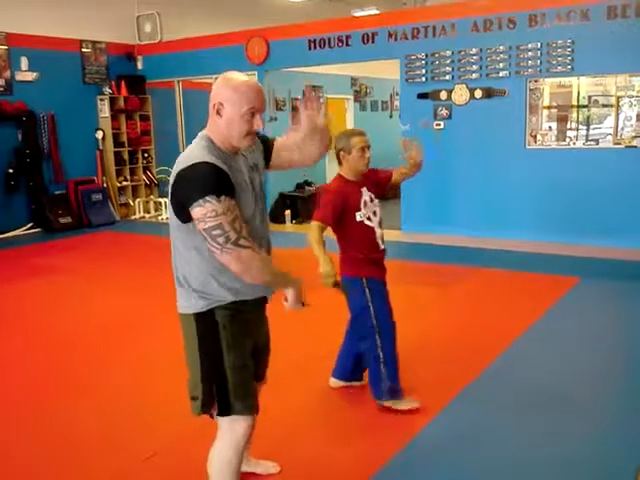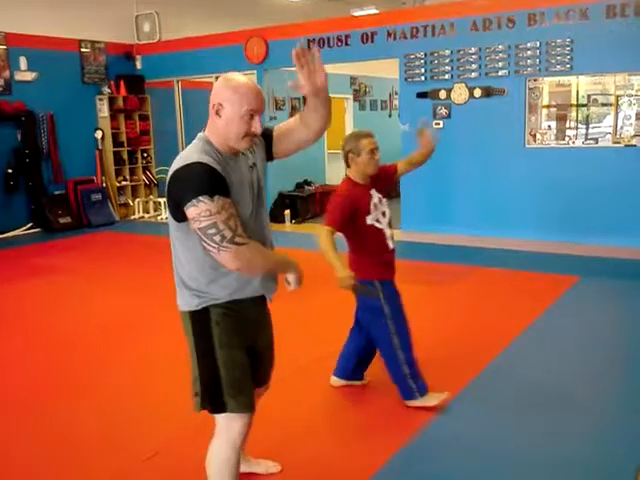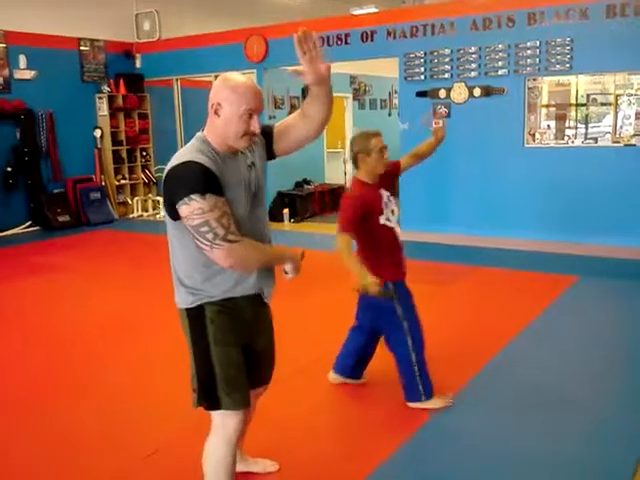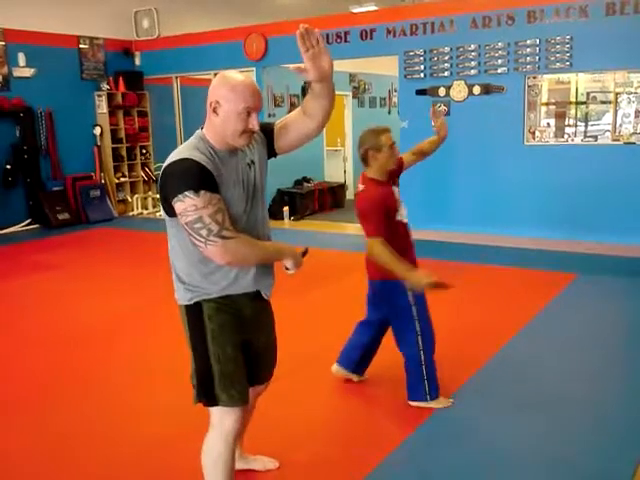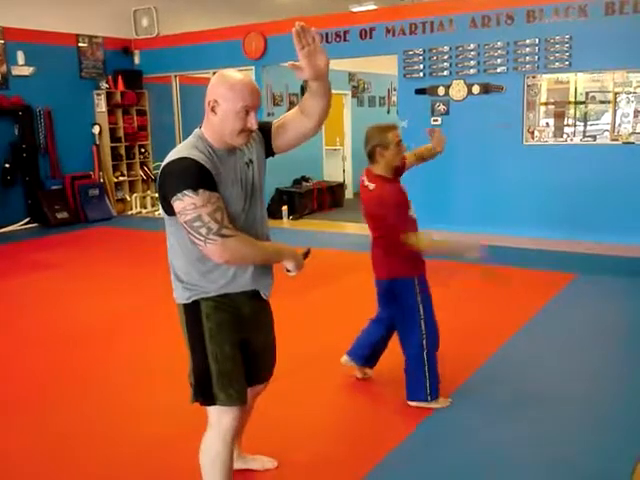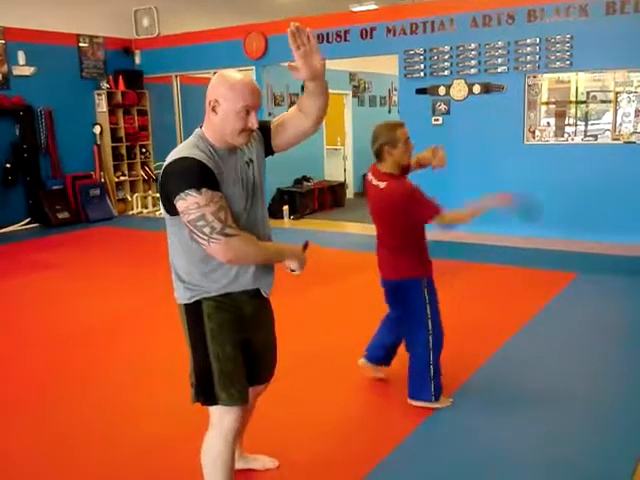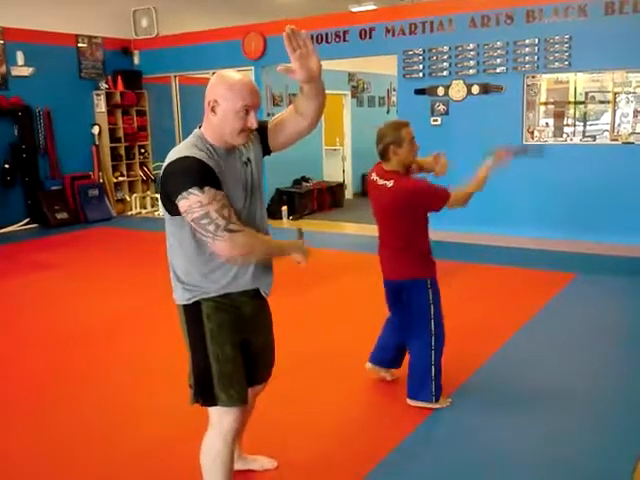
dt=0.1s
person 1, frame 1
left shoulder: (248, 147)
right shoulder: (200, 172)
left elbow: (305, 154)
right elbow: (239, 258)
left wrist: (316, 131)
right wrist: (288, 282)
left hip: (246, 300)
right hip: (215, 309)
left knee: (250, 389)
right knee: (236, 419)
person 1, frame 2
left shoulder: (251, 146)
right shoulder: (195, 173)
left elbow: (308, 129)
right elbow: (235, 254)
left wrist: (317, 93)
right wrist: (288, 266)
left hip: (250, 298)
right hip: (215, 308)
left knee: (254, 389)
right knee: (233, 417)
person 1, frame 3
left shoulder: (252, 144)
right shoulder: (190, 171)
left elbow: (310, 124)
right elbow: (228, 252)
left wrist: (320, 83)
right wrist: (285, 256)
left hip: (252, 295)
right hip: (213, 306)
left knee: (254, 386)
right knee: (228, 416)
person 1, frame 4
left shoulder: (252, 142)
right shoulder: (187, 168)
left elbow: (311, 120)
right elbow: (223, 249)
left wrist: (322, 80)
right wrist: (284, 253)
left hip: (252, 293)
right hip: (213, 303)
left knee: (254, 384)
right knee: (227, 413)
person 1, frame 5
left shoulder: (252, 141)
right shoulder: (186, 167)
left elbow: (310, 120)
right elbow: (223, 248)
left wrist: (319, 79)
right wrist: (284, 253)
left hip: (252, 292)
right hip: (211, 302)
left knee: (253, 383)
right knee: (225, 413)
person 1, frame 6
left shoulder: (252, 141)
right shoulder: (188, 167)
left elbow: (308, 118)
right elbow: (227, 247)
left wrist: (315, 79)
right wrist: (287, 253)
left hip: (253, 292)
right hip: (212, 302)
left knee: (254, 383)
right knee: (227, 412)
person 1, frame 7
left shoulder: (247, 141)
right shoulder: (187, 166)
left elbow: (304, 119)
right elbow: (230, 244)
left wrist: (311, 80)
right wrist: (290, 247)
left hip: (250, 291)
right hip: (211, 302)
left knee: (253, 383)
right knee: (226, 413)
person 2, frame 1
left shoulder: (369, 179)
right shoulder: (334, 192)
left elbow: (401, 175)
right elbow: (315, 231)
left wrist: (415, 163)
right wrist: (324, 263)
left hip: (371, 269)
right hip: (360, 274)
left knee: (362, 326)
right knee: (379, 330)
left ankle: (344, 375)
right ankle: (388, 393)
person 2, frame 2
left shoulder: (377, 177)
right shoulder: (344, 196)
left elbow: (408, 164)
right elbow: (324, 235)
left wrist: (427, 149)
right wrist: (340, 268)
left hip: (379, 272)
right hip: (371, 277)
left knee: (366, 325)
right knee: (394, 332)
left ankle: (345, 374)
right ankle: (415, 393)
person 2, frame 3
left shoulder: (381, 177)
right shoulder: (358, 199)
left elbow: (411, 158)
right elbow: (342, 244)
left wrist: (435, 140)
right wrist: (362, 275)
left hip: (384, 273)
right hip: (381, 278)
left knee: (368, 324)
right knee: (405, 333)
left ankle: (344, 371)
right ankle: (419, 395)
person 2, frame 4
left shoulder: (386, 173)
right shoulder: (374, 197)
left elbow: (415, 154)
right elbow: (377, 247)
left wrist: (440, 137)
right wrist: (411, 275)
left hip: (384, 273)
right hip: (395, 275)
left knee: (376, 319)
right knee: (417, 331)
left ankle: (348, 364)
right ankle: (424, 393)
person 2, frame 5
left shoulder: (373, 174)
right shoulder: (388, 196)
left elbow: (412, 158)
right elbow: (414, 241)
left wrist: (433, 149)
right wrist: (459, 248)
left hip: (386, 268)
right hip: (404, 271)
left knee: (388, 317)
right knee: (421, 333)
left ankle: (357, 358)
right ankle: (424, 395)
person 2, frame 6
left shoulder: (374, 174)
right shoulder: (401, 192)
left elbow: (417, 160)
right elbow: (445, 219)
left wrist: (431, 157)
right wrist: (488, 203)
left hip: (389, 267)
right hip: (410, 271)
left knee: (399, 314)
right knee: (426, 332)
left ankle: (374, 358)
right ankle: (425, 394)
person 2, frame 7
left shoulder: (376, 173)
right shoulder: (409, 189)
left elbow: (413, 164)
right elbow: (460, 199)
left wrist: (431, 165)
right wrist: (489, 165)
left hip: (390, 266)
right hip: (415, 270)
left knee: (400, 317)
right knee: (426, 331)
left ankle: (381, 361)
right ankle: (423, 394)
